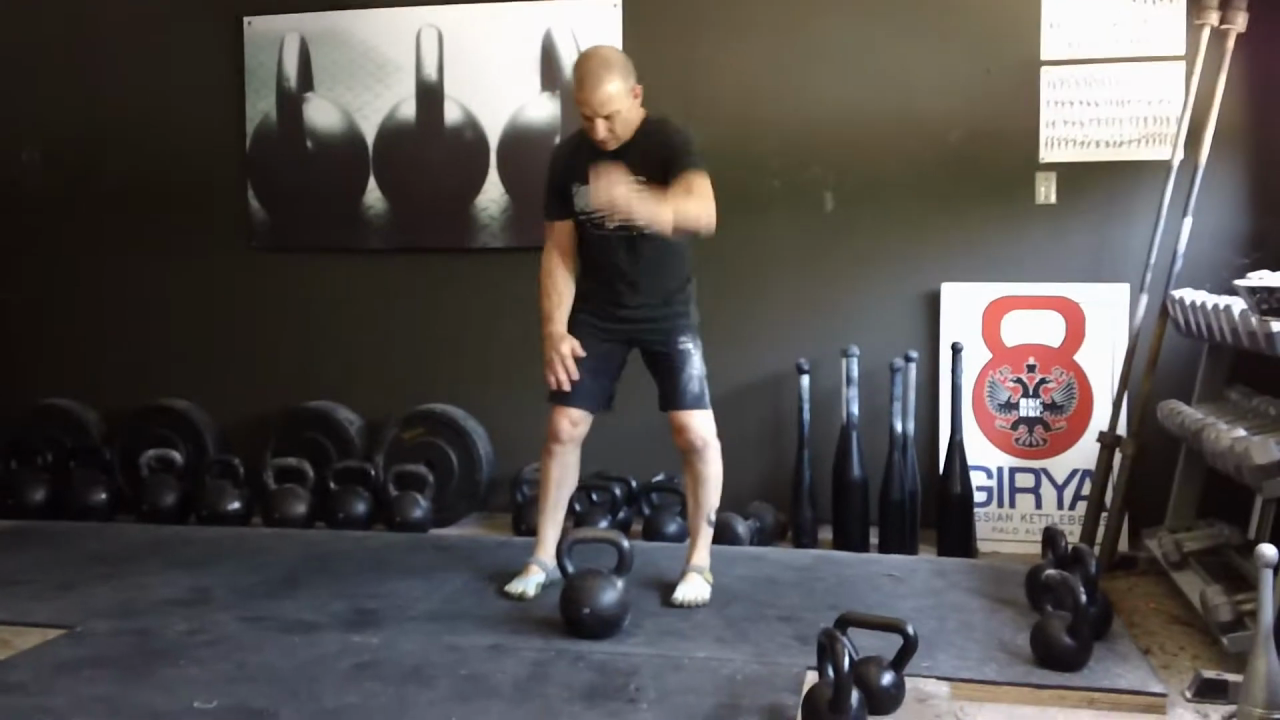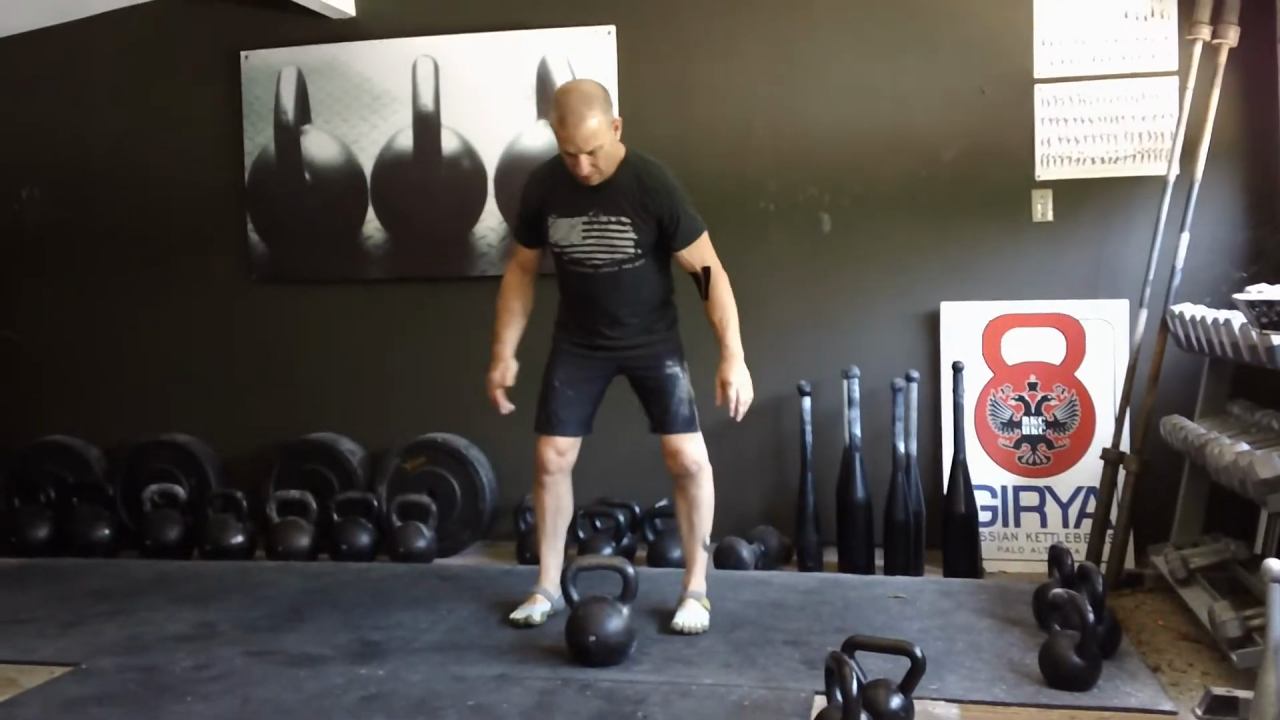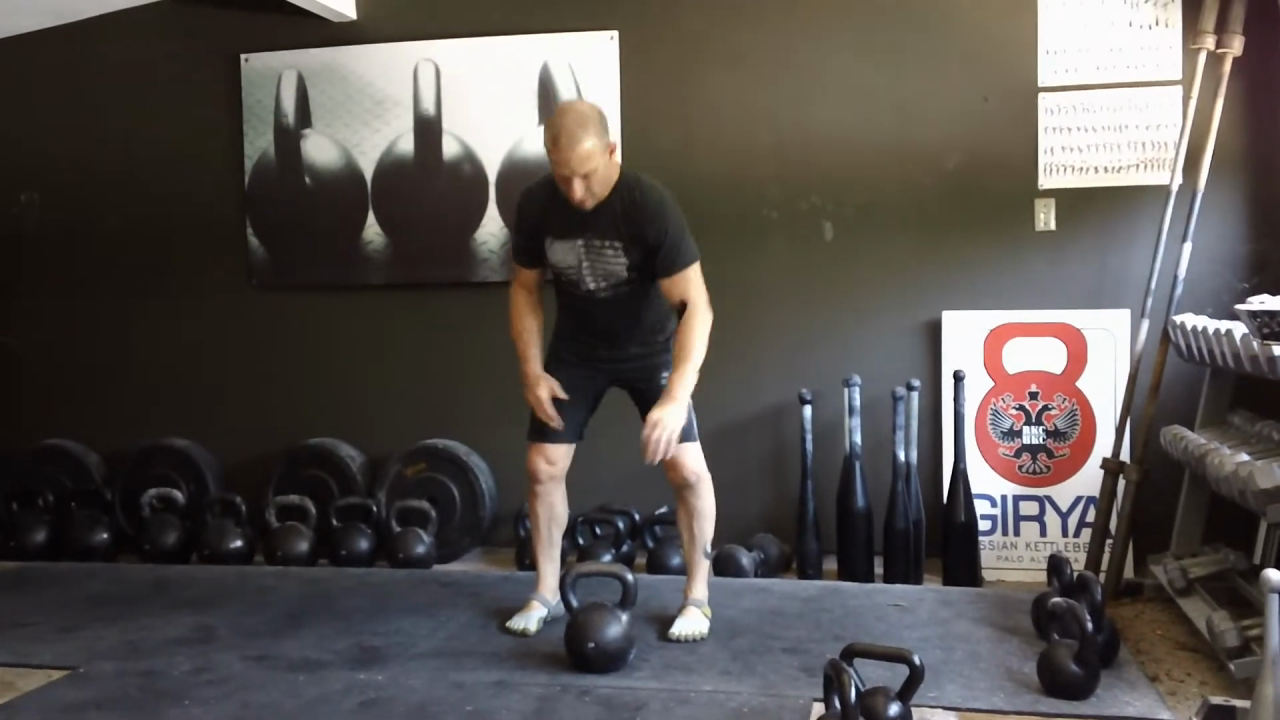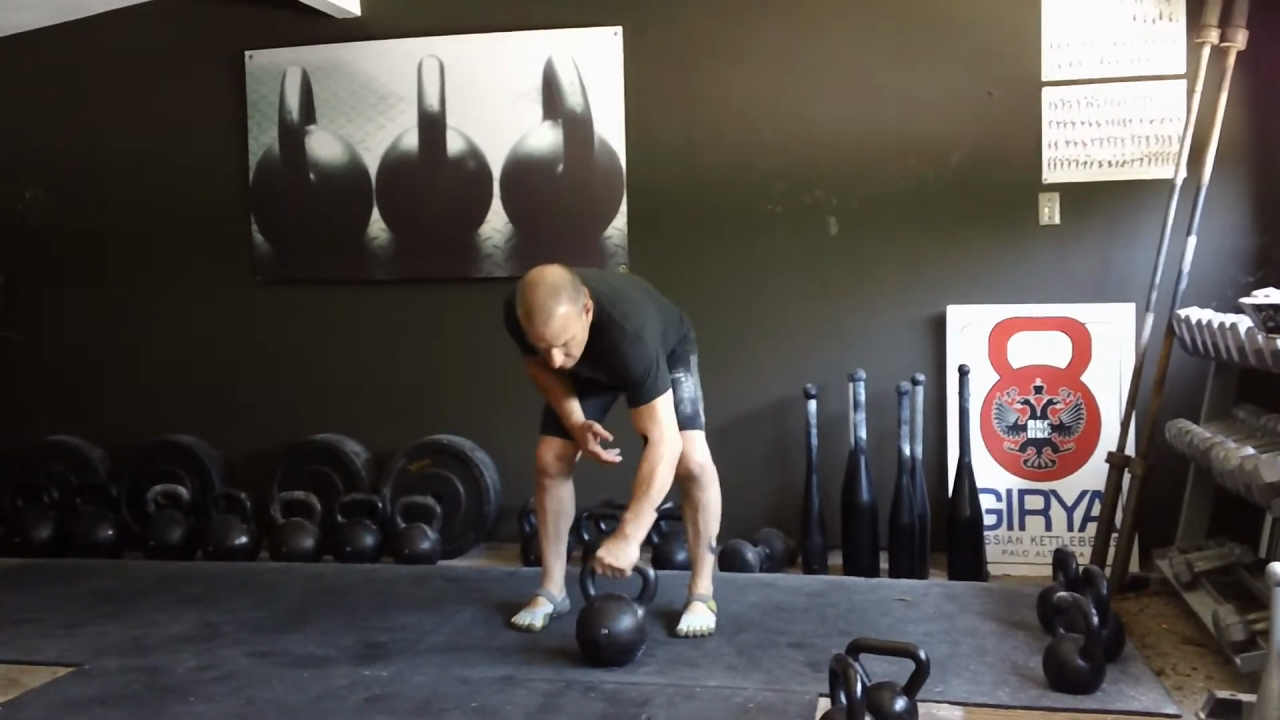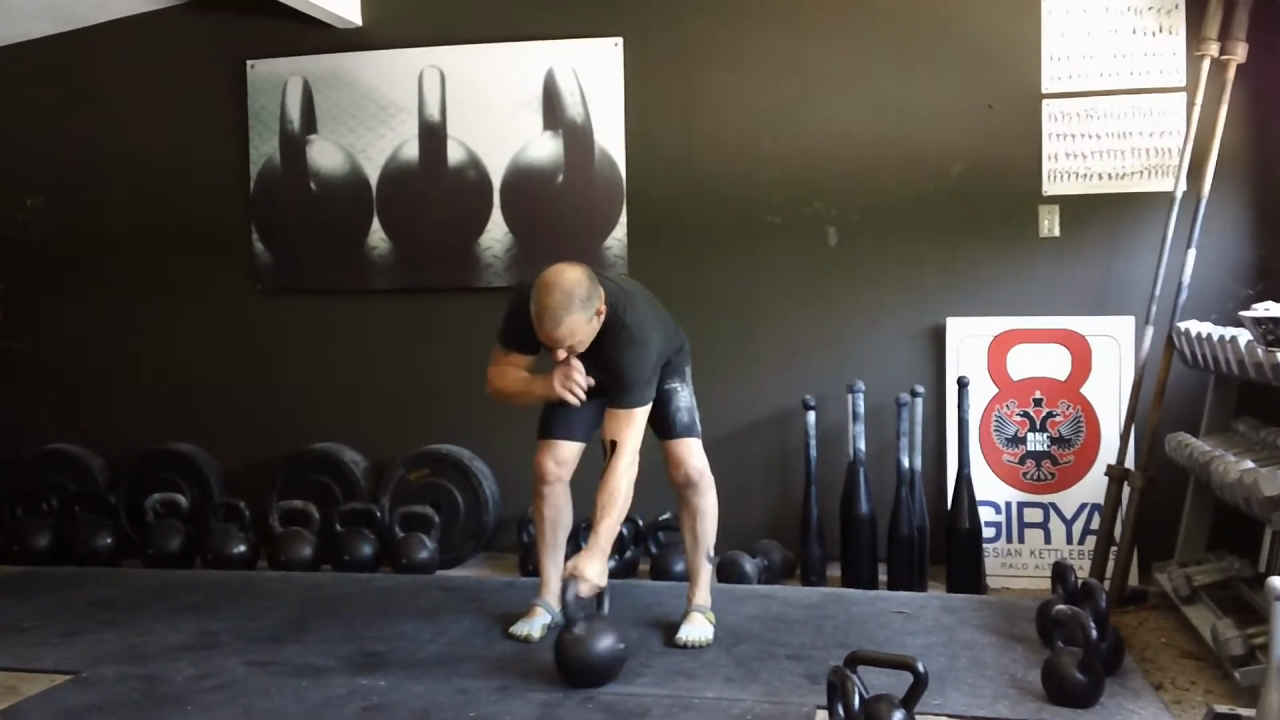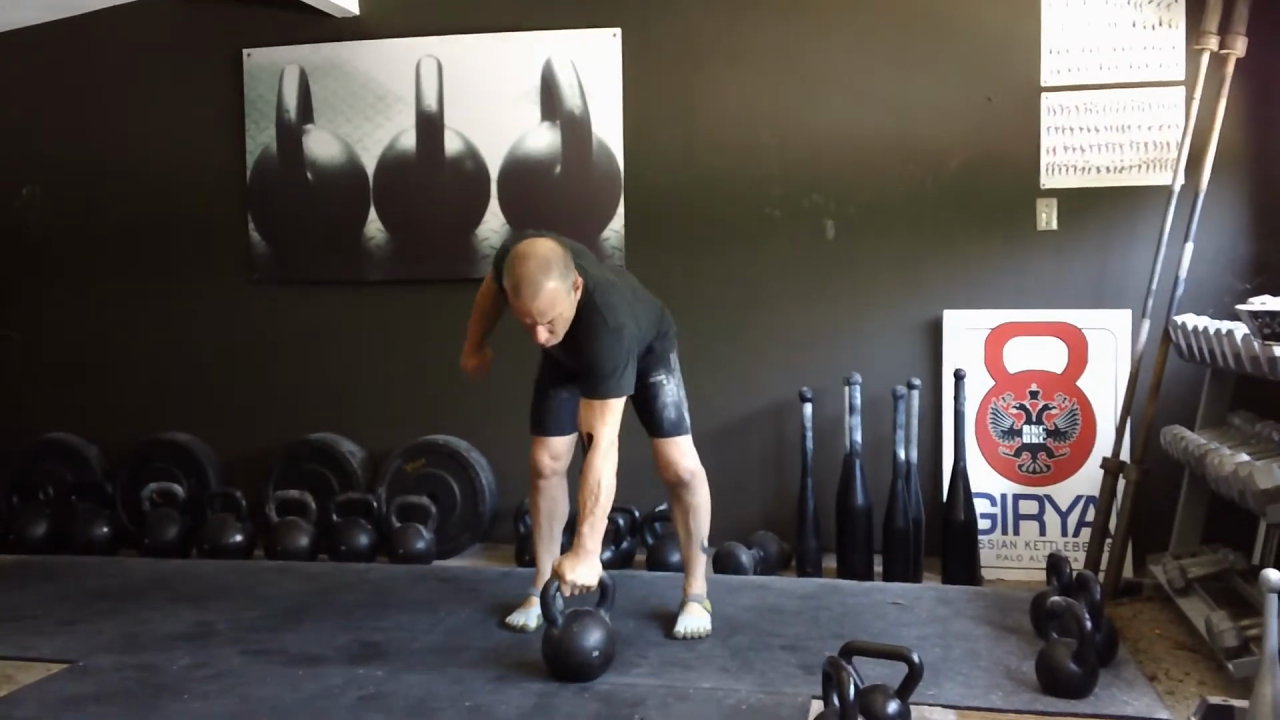
dt=0.7s
person 1, frame 1
left shoulder: (668, 142)
right shoulder: (567, 157)
left elbow: (701, 213)
right elbow: (558, 251)
left wrist: (636, 202)
right wrist: (556, 332)
left hip: (665, 309)
right hip: (597, 312)
left knee: (695, 433)
right knee: (563, 429)
left ankle: (698, 563)
right ankle: (544, 558)
person 1, frame 2
left shoulder: (654, 185)
right shoulder: (542, 186)
left elbow: (707, 271)
right elbow: (521, 270)
left wrist: (733, 355)
right wrist: (503, 352)
left hip: (652, 339)
right hip: (578, 342)
left knee: (687, 458)
right knee: (551, 458)
left ankle: (695, 589)
right ankle: (548, 587)
person 1, frame 3
left shoulder: (650, 205)
right shoulder: (536, 206)
left elbow: (696, 307)
right elbow: (524, 290)
left wrist: (672, 400)
right wrist: (532, 372)
left hip: (650, 351)
right hip: (575, 352)
left knee: (686, 467)
right knee: (543, 466)
left ankle: (697, 598)
right ankle: (546, 593)
person 1, frame 4
left shoulder: (626, 331)
right shoulder: (519, 313)
left elbow: (665, 443)
right elbow: (539, 366)
left wrist: (628, 537)
right wrist: (575, 423)
left hip: (665, 349)
right hip: (589, 368)
left knee: (692, 462)
right knee: (550, 461)
left ankle: (702, 595)
right ankle: (552, 591)
person 1, frame 5
left shoulder: (634, 334)
right shoulder: (527, 304)
left elbow: (624, 455)
right elbow: (498, 378)
left wrist: (597, 552)
right wrist: (545, 386)
left hip: (660, 361)
right hip: (581, 374)
left knee: (690, 469)
right knee: (549, 469)
left ankle: (700, 604)
right ankle: (548, 599)
person 1, frame 6
left shoulder: (609, 323)
right shoulder: (515, 261)
left elbow: (603, 445)
left wrist: (586, 551)
right wrist: (474, 343)
left hip: (645, 346)
right hip: (569, 356)
left knee: (680, 467)
right knee: (546, 462)
left ankle: (696, 594)
right ankle: (542, 588)
